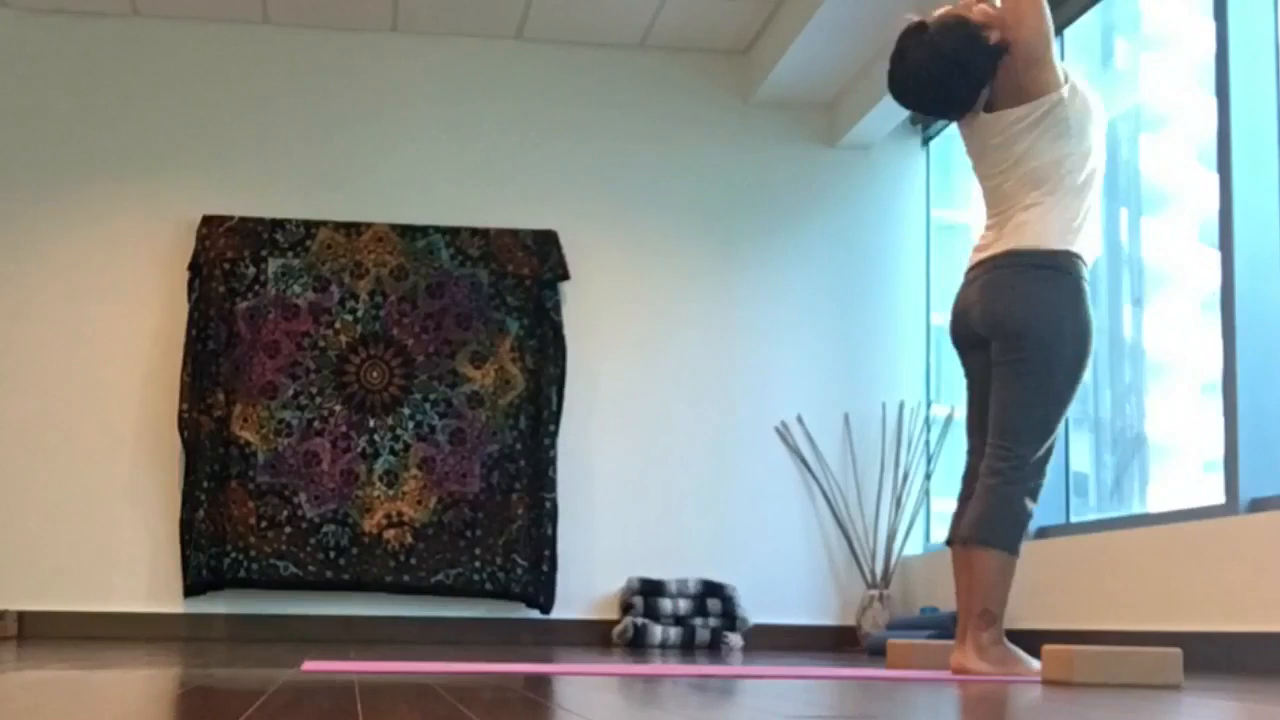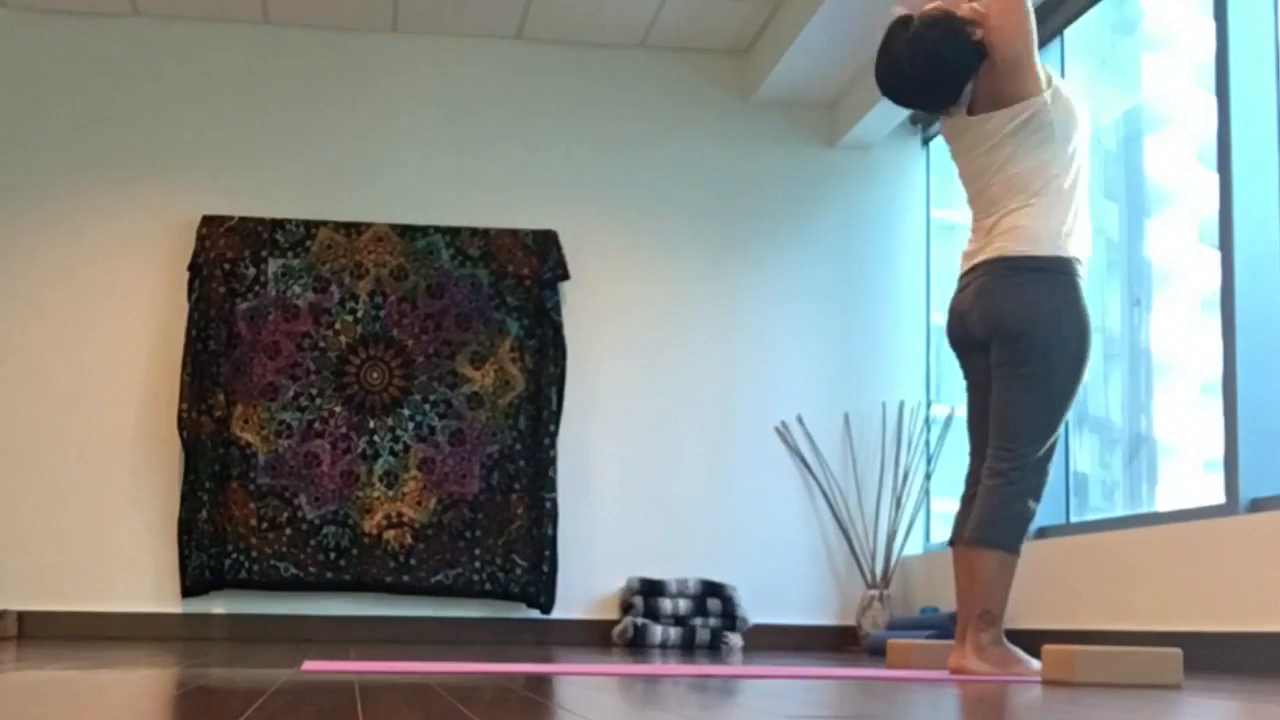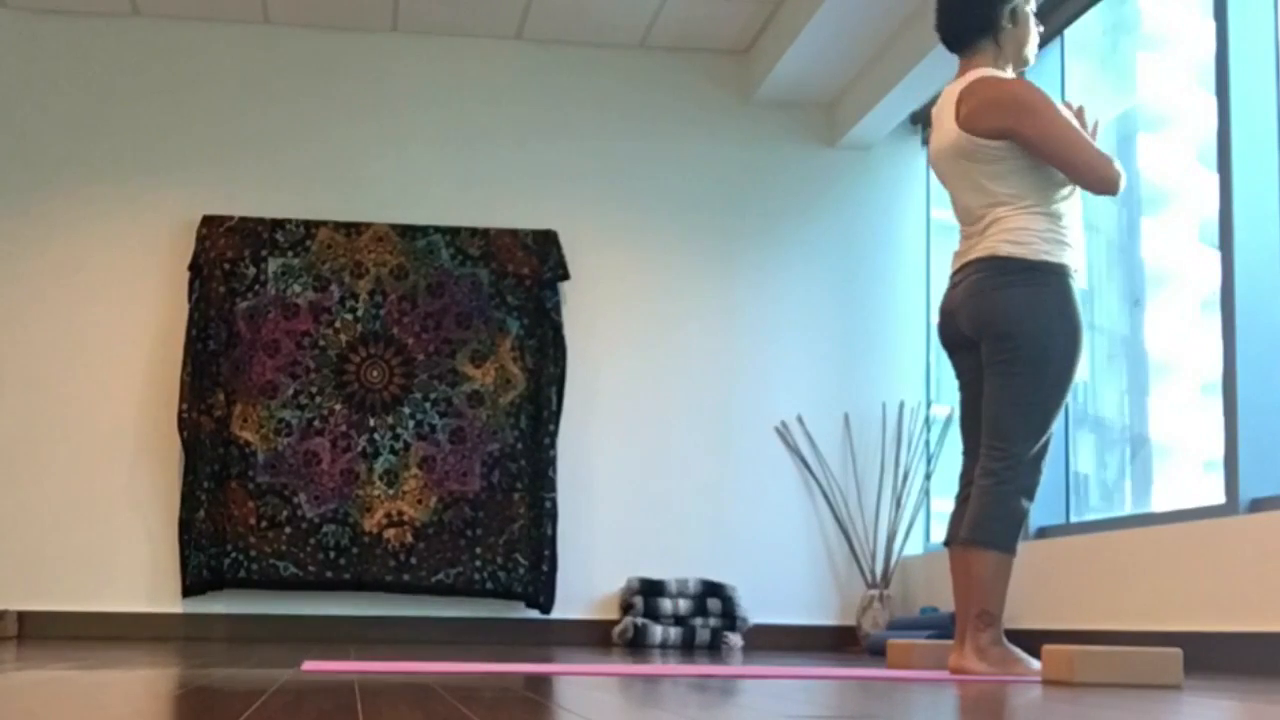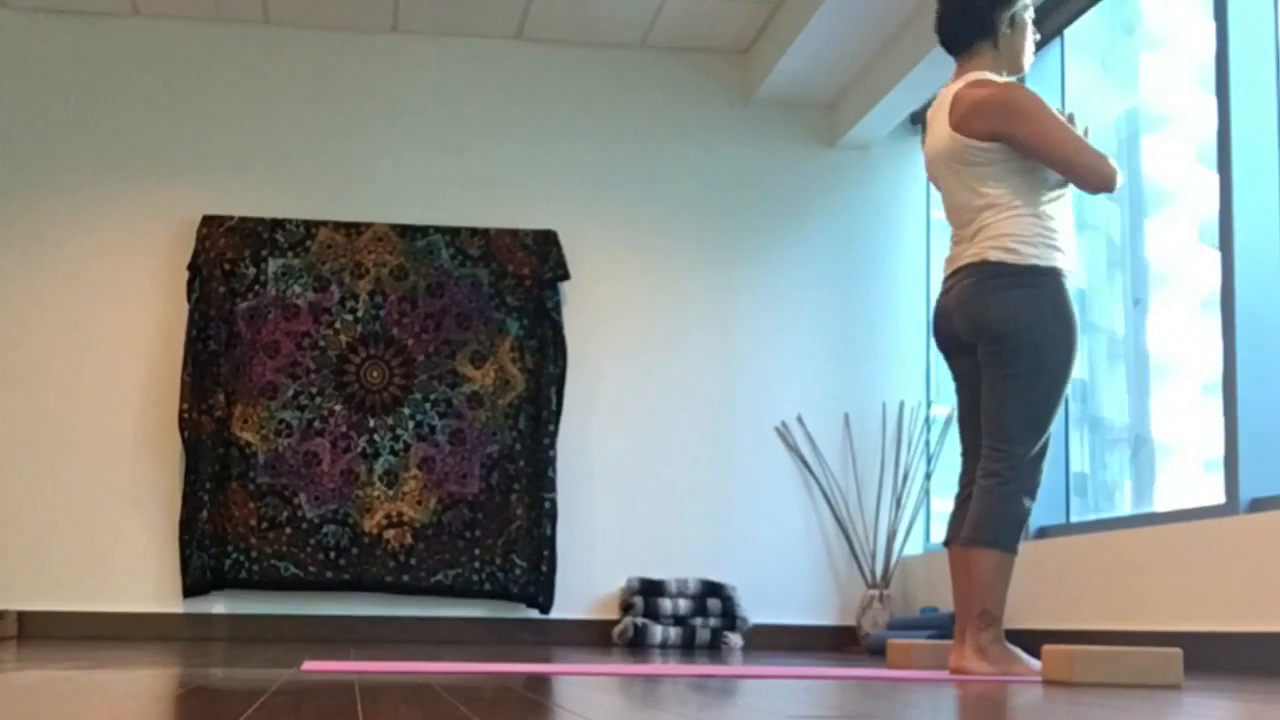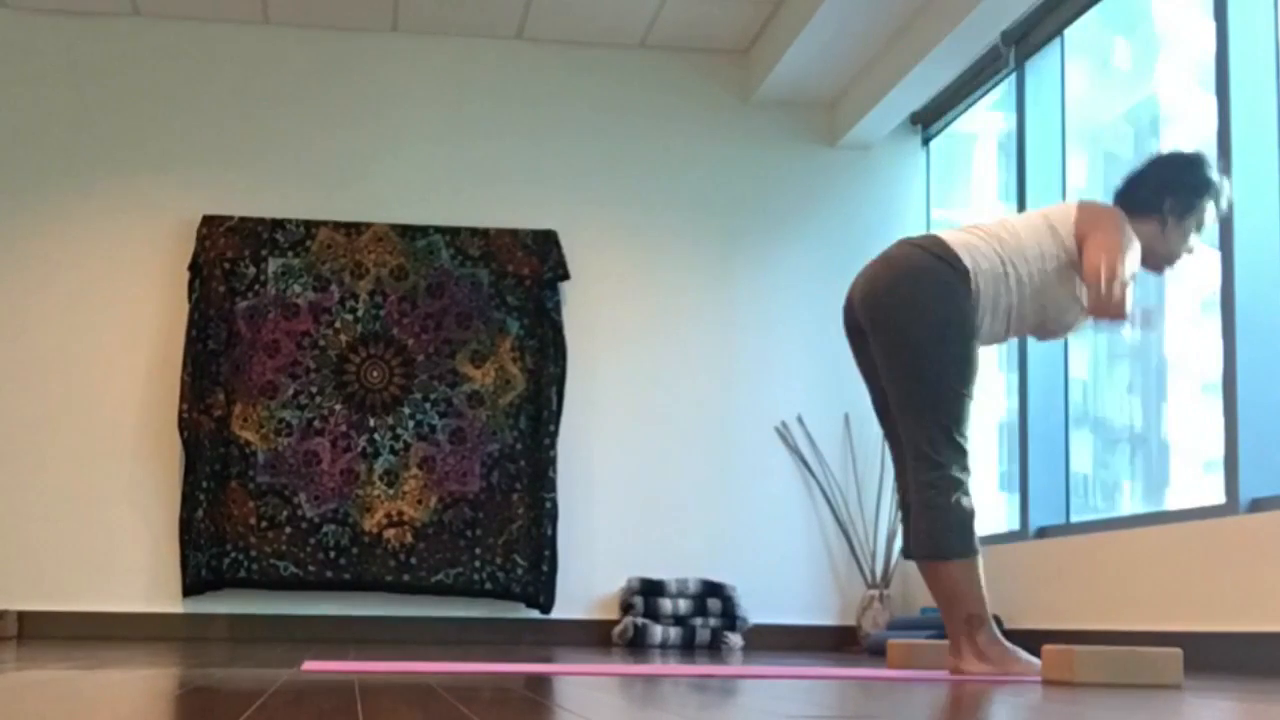
dt=1s
person 1, frame 1
left shoulder: (967, 96)
right shoulder: (1027, 69)
left hip: (986, 290)
right hip: (1040, 283)
left knee: (987, 469)
right knee: (1013, 468)
left ankle: (974, 638)
right ankle: (983, 642)
person 1, frame 2
left shoulder: (958, 101)
right shoulder: (1009, 77)
left hip: (981, 290)
right hip: (1035, 284)
left knee: (990, 472)
right knee: (1015, 469)
left ankle: (969, 638)
right ankle: (981, 642)
person 1, frame 3
left shoulder: (947, 107)
right shoulder: (1004, 92)
right elbow: (1105, 178)
left wrist: (1065, 136)
right wrist: (1083, 136)
left hip: (970, 293)
right hip: (1025, 287)
left knee: (982, 470)
right knee: (1010, 469)
left ankle: (969, 640)
right ankle: (983, 643)
person 1, frame 4
left shoulder: (940, 113)
right shoulder: (997, 97)
right elbow: (1101, 175)
left wrist: (1054, 140)
right wrist: (1074, 138)
left hip: (964, 296)
right hip: (1020, 290)
left knee: (983, 471)
right knee: (1010, 469)
left ankle: (968, 639)
right ankle: (984, 642)
person 1, frame 5
right shoulder: (1114, 226)
right elbow: (1106, 289)
left hip: (882, 288)
right hip: (921, 290)
left knee: (927, 473)
right knee: (936, 474)
left ankle: (973, 640)
right ankle: (976, 647)
